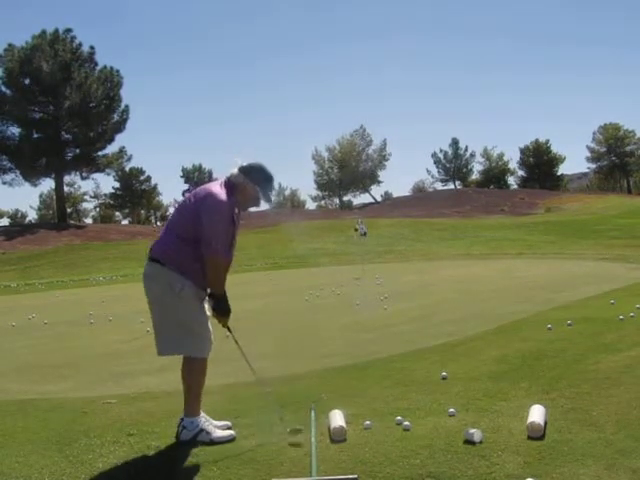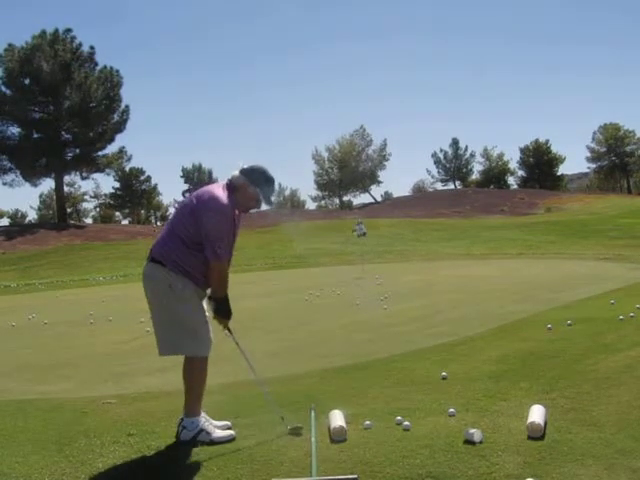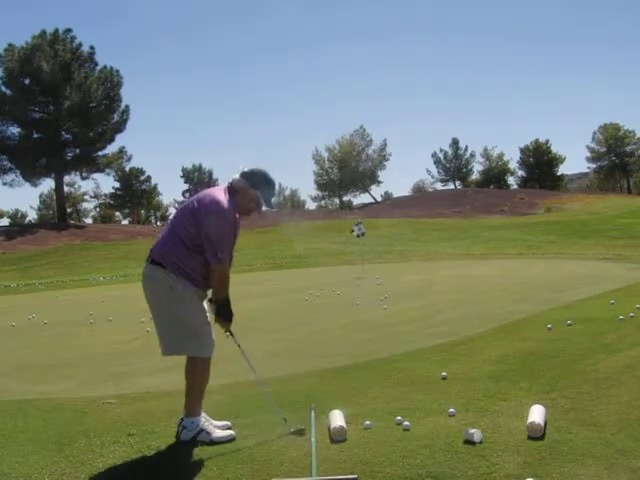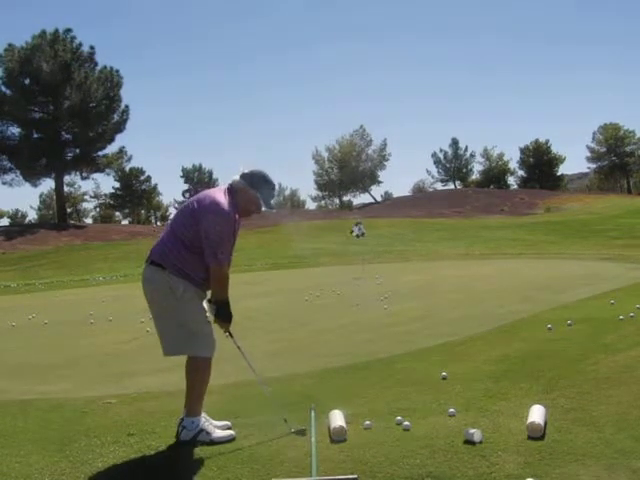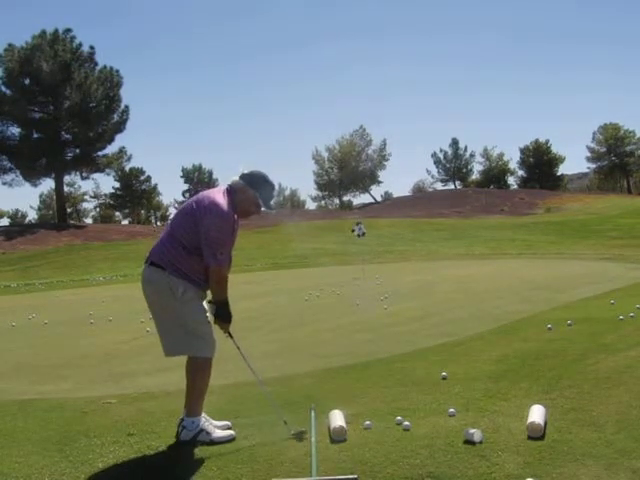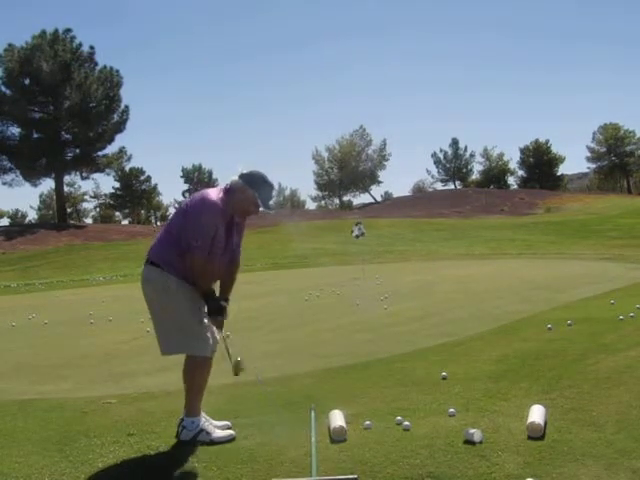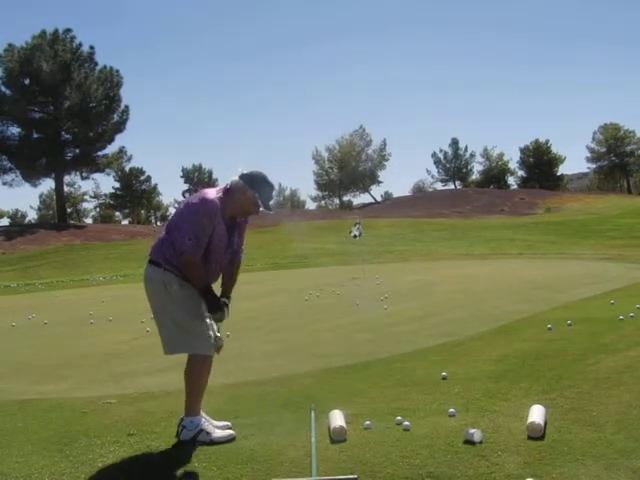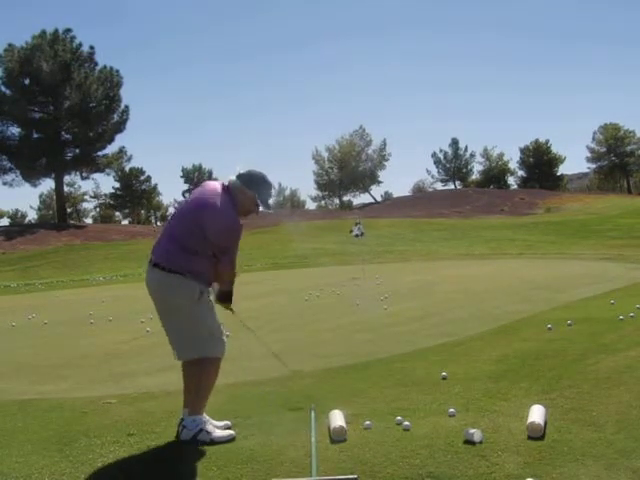
dt=0.3s
person 1, frame 1
left shoulder: (228, 205)
right shoulder: (216, 202)
left elbow: (223, 257)
right elbow: (213, 258)
left wrist: (216, 295)
right wrist: (220, 299)
left hip: (180, 277)
right hip: (170, 277)
left knee: (198, 347)
right knee: (196, 349)
left ankle: (193, 416)
right ankle: (191, 425)
person 1, frame 2
left shoulder: (228, 206)
right shoulder: (218, 204)
left elbow: (220, 260)
right elbow: (217, 262)
left wrist: (216, 297)
right wrist: (221, 302)
left hip: (178, 276)
right hip: (170, 277)
left knee: (198, 347)
right knee: (197, 348)
left ankle: (193, 416)
right ankle: (191, 425)
person 1, frame 3
left shoulder: (227, 208)
right shoulder: (219, 208)
left elbow: (221, 263)
right elbow: (218, 266)
left wrist: (218, 301)
right wrist: (223, 305)
left hip: (177, 278)
right hip: (169, 278)
left knee: (199, 347)
right knee: (200, 349)
left ankle: (193, 416)
right ankle: (191, 425)
person 1, frame 4
left shoulder: (227, 208)
right shoulder: (219, 209)
left elbow: (220, 264)
right elbow: (217, 267)
left wrist: (217, 301)
right wrist: (222, 306)
left hip: (177, 278)
right hip: (170, 279)
left knee: (200, 347)
right knee: (201, 348)
left ankle: (193, 416)
right ankle: (191, 425)
person 1, frame 5
left shoulder: (228, 210)
right shoulder: (217, 210)
left elbow: (223, 262)
right elbow: (216, 268)
left wrist: (218, 302)
right wrist: (222, 306)
left hip: (178, 280)
right hip: (169, 280)
left knee: (201, 347)
right knee: (202, 349)
left ankle: (193, 416)
right ankle: (191, 425)
person 1, frame 6
left shoulder: (235, 215)
right shoulder: (209, 206)
left elbow: (231, 259)
right elbow: (195, 259)
left wrist: (222, 300)
right wrist: (210, 298)
left hip: (185, 281)
right hip: (167, 279)
left knee: (207, 347)
right knee: (199, 348)
left ankle: (194, 416)
right ankle: (191, 425)
person 1, frame 7
left shoulder: (237, 215)
right shoulder: (207, 206)
left elbow: (234, 258)
right elbow: (188, 258)
left wrist: (224, 298)
right wrist: (210, 296)
left hip: (185, 281)
right hip: (169, 278)
left knee: (210, 345)
right knee: (201, 347)
left ankle: (193, 415)
right ankle: (191, 424)
person 1, frame 8
left shoulder: (212, 189)
right shoulder: (226, 217)
right elbow: (226, 268)
left wrist: (221, 288)
right wrist: (226, 293)
left hip: (165, 276)
right hip: (181, 283)
left knee: (197, 349)
right knee: (211, 349)
left ankle: (191, 415)
right ankle: (192, 424)
